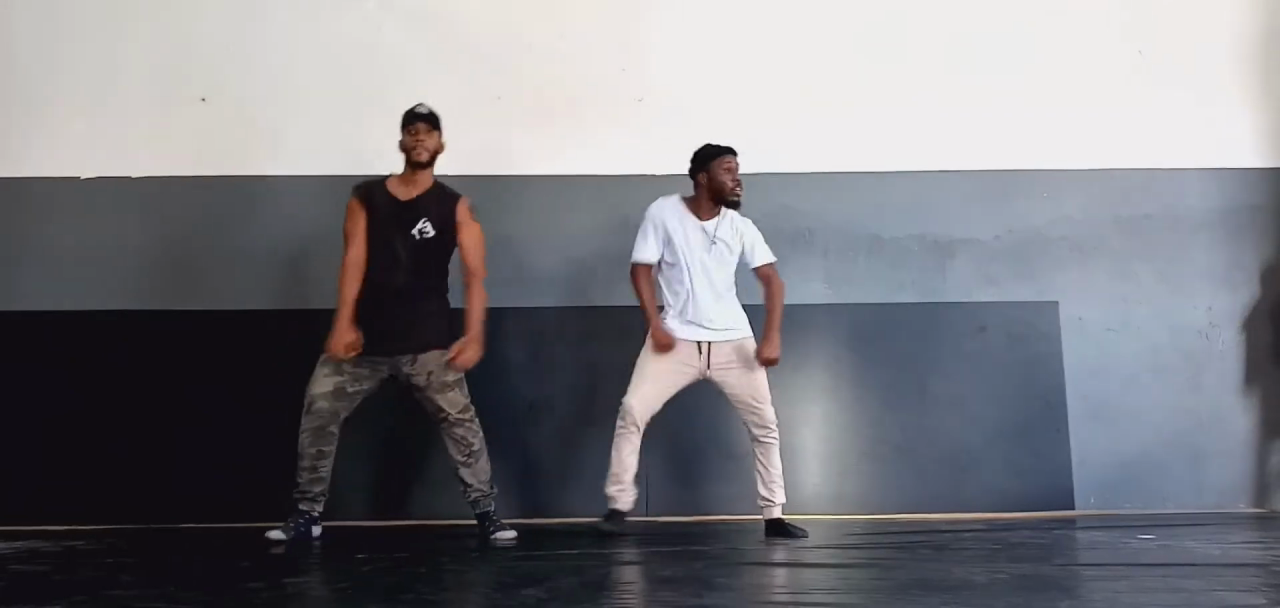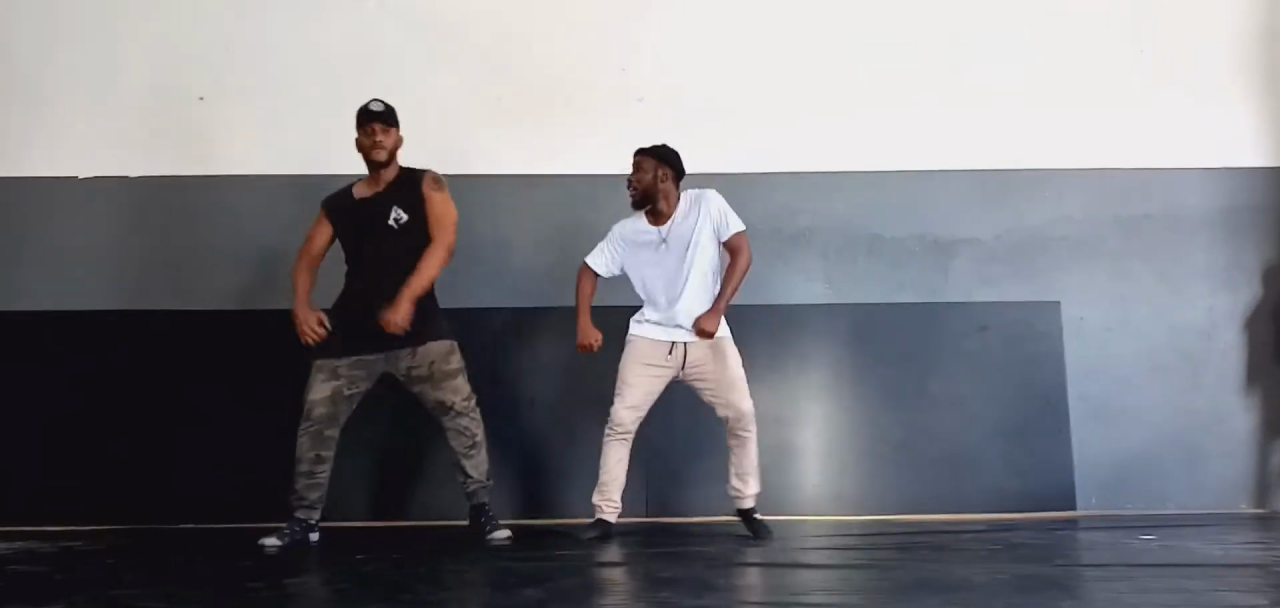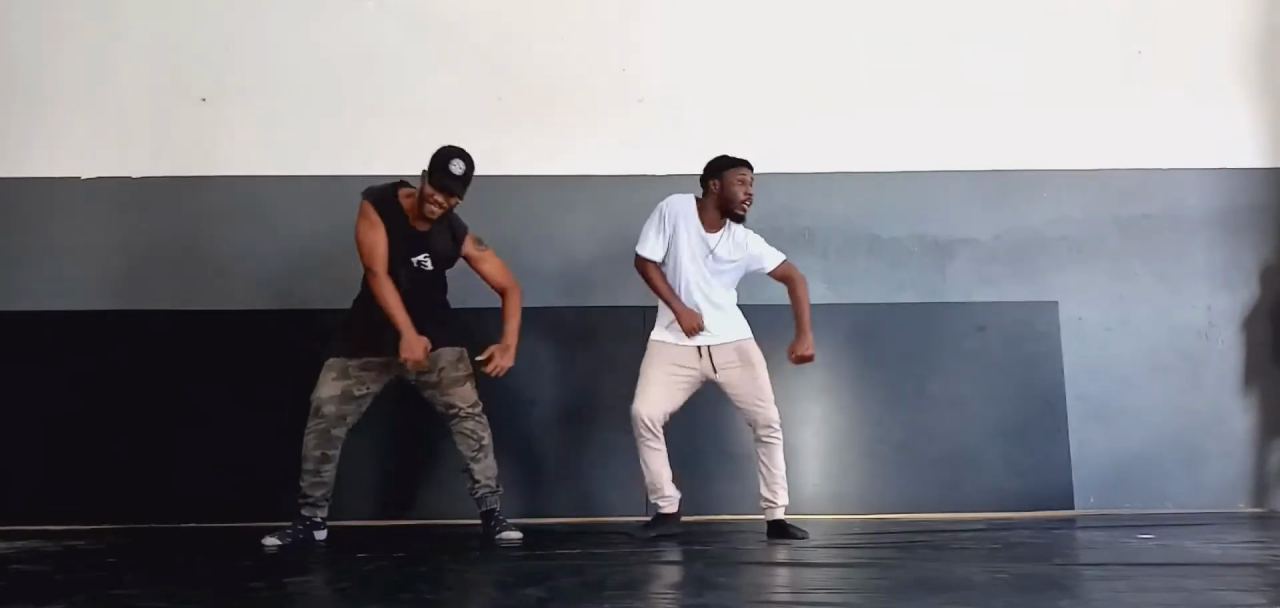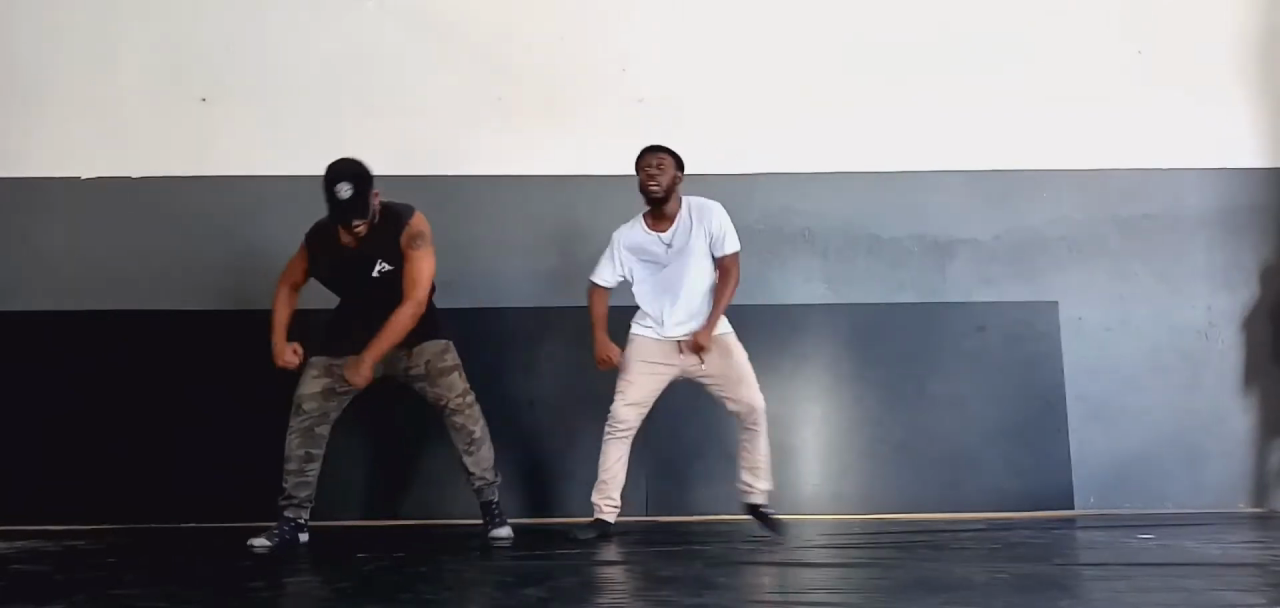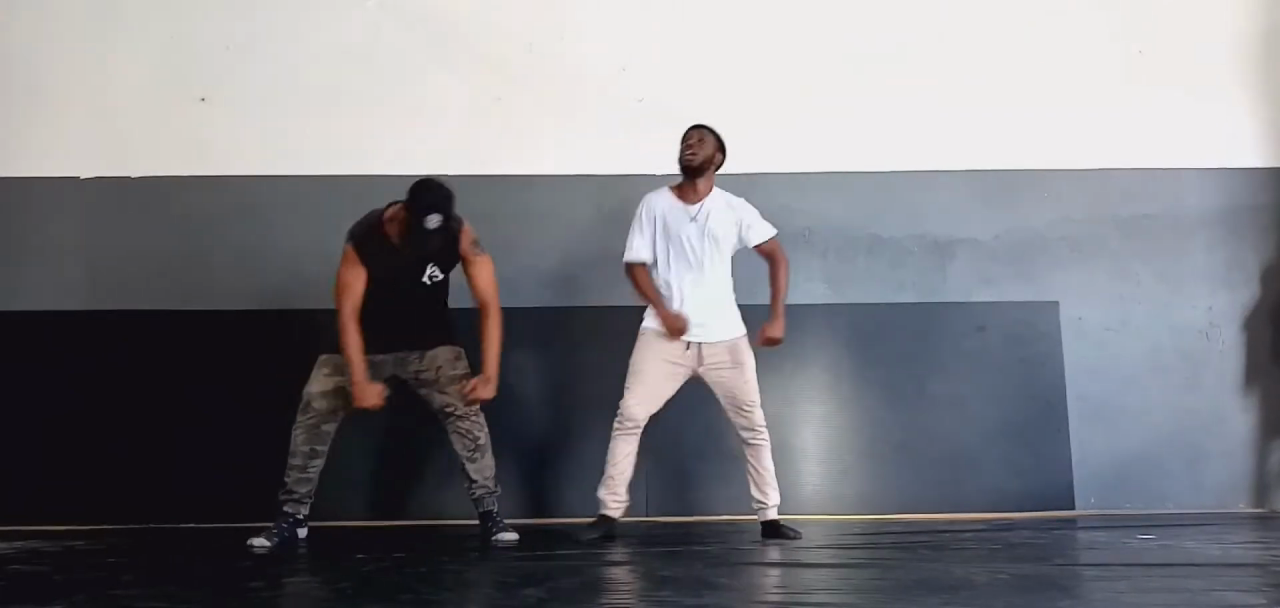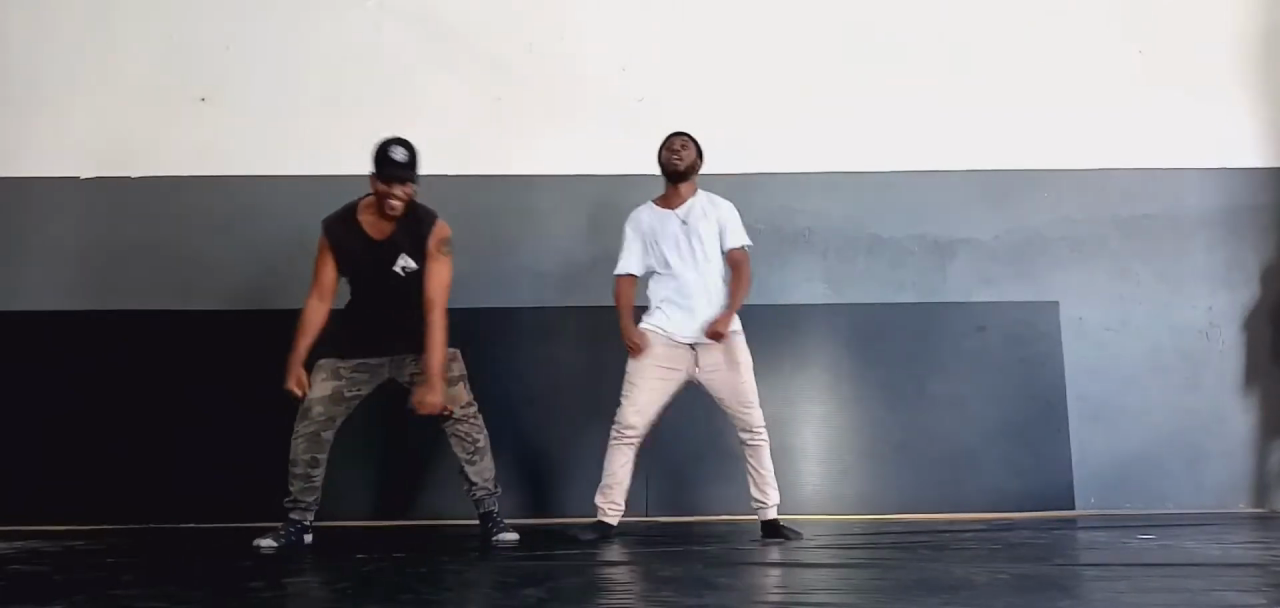
dt=0.5s
person 1, frame 1
left shoulder: (454, 205)
right shoulder: (366, 196)
left elbow: (475, 273)
right elbow: (354, 260)
left wrist: (474, 335)
right wrist: (342, 323)
left hip: (426, 331)
right hip: (369, 326)
left knee: (459, 419)
right knee: (319, 412)
left ankle: (485, 512)
right ankle: (307, 515)
person 1, frame 2
left shoulder: (424, 185)
right shoulder: (338, 205)
left elbow: (443, 241)
right elbow: (308, 258)
left wrist: (406, 300)
right wrist: (301, 307)
left hip: (417, 327)
right hip: (353, 332)
left knee: (460, 408)
right knee: (317, 417)
left ankle: (480, 509)
right ankle: (304, 520)
person 1, frame 3
left shoulder: (457, 236)
right shoulder: (376, 204)
left elbow: (509, 287)
right elbow: (377, 273)
left wrist: (509, 343)
right wrist: (405, 334)
left hip: (433, 336)
right hip: (369, 338)
left knee: (470, 414)
right knee: (324, 416)
left ankle: (492, 513)
right ankle: (311, 519)
person 1, frame 4
left shoulder: (408, 226)
right shoulder: (319, 238)
left elbow: (416, 300)
right elbow: (288, 287)
left wrist: (370, 358)
right wrist: (278, 340)
left hip: (414, 335)
right hip: (350, 334)
left knee: (460, 405)
right knee: (306, 415)
left ankle: (491, 507)
right ankle: (293, 520)
person 1, frame 5
left shoulder: (459, 235)
right shoulder: (365, 237)
left elbow: (490, 305)
right elbow: (348, 312)
left wrist: (490, 373)
right wrist: (360, 380)
left hip: (430, 340)
right hip: (367, 340)
left knee: (467, 412)
right knee: (314, 411)
left ankle: (489, 514)
right ankle: (292, 517)
person 1, frame 6
left shoulder: (432, 229)
right shoulder: (339, 227)
left elbow: (435, 307)
right elbow: (320, 297)
left wrist: (434, 379)
right wrist: (294, 362)
left hip: (419, 341)
right hip: (358, 342)
left knee: (464, 416)
right knee: (312, 419)
left ankle: (490, 516)
right ankle: (298, 522)
person 2, frame 1
left shoulder: (741, 227)
right shoulder: (664, 212)
left elbow: (771, 279)
right elbow: (641, 269)
left wrist: (772, 336)
right wrist: (655, 325)
left hip: (731, 340)
right hip: (675, 338)
left knee: (764, 422)
right knee: (633, 410)
left ankle: (773, 515)
right ankle: (619, 505)
person 2, frame 2
left shoulder: (707, 204)
right shoulder: (625, 231)
left elbow: (741, 253)
right elbow: (589, 270)
left wrist: (716, 310)
right wrist: (584, 323)
left hip: (702, 336)
right hip: (649, 339)
left knee: (742, 415)
right knee: (620, 423)
left ankle: (745, 504)
right ankle: (604, 516)
person 2, frame 3
left shoulder: (745, 240)
right shoulder: (673, 209)
left elbow: (793, 277)
right elbow: (645, 261)
left wrist: (804, 334)
right wrist: (678, 308)
left hip: (731, 342)
right hip: (674, 341)
left knee: (767, 423)
right knee: (644, 414)
left ankle: (776, 517)
right ankle: (667, 508)
person 2, frame 4
left shoulder: (708, 213)
right shoulder: (627, 237)
left elbow: (730, 270)
right elbow: (599, 286)
left wrist: (709, 324)
right wrist: (601, 339)
left hip: (711, 337)
right hip: (653, 339)
left knee: (753, 409)
right knee: (620, 420)
left ankle: (755, 499)
right ankle: (604, 514)
person 2, frame 5
left shoulder: (734, 208)
right shoulder: (654, 204)
left elbow: (776, 256)
right elbow: (636, 264)
left wrist: (777, 315)
right wrist: (662, 311)
left hip: (724, 337)
right hip: (667, 335)
left knee: (753, 424)
right knee: (630, 416)
left ankle: (769, 517)
right ankle: (609, 512)
person 2, frame 6
left shoulder: (720, 209)
right shoulder: (640, 218)
left elbow: (741, 268)
right elbow: (625, 277)
left wrist: (727, 314)
right wrist: (627, 326)
left hip: (718, 338)
right hip: (661, 339)
left knee: (752, 425)
right knee: (627, 426)
left ankle: (768, 516)
right ankle: (608, 516)
